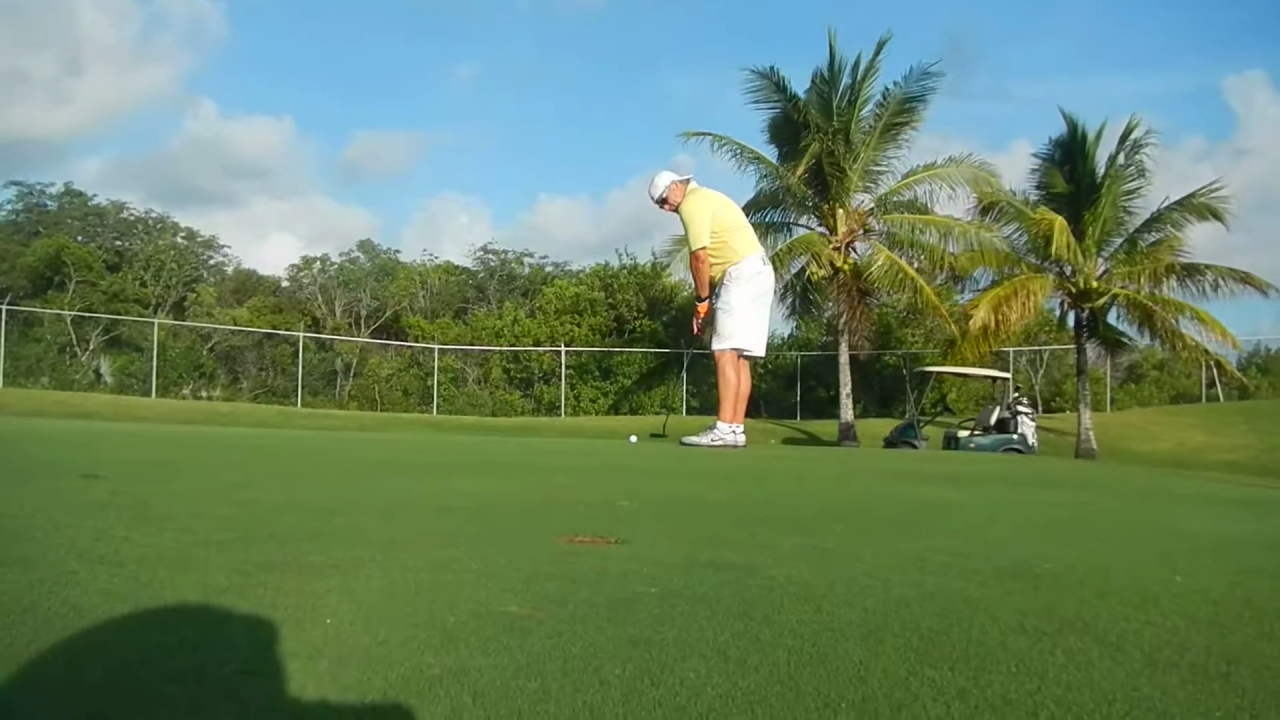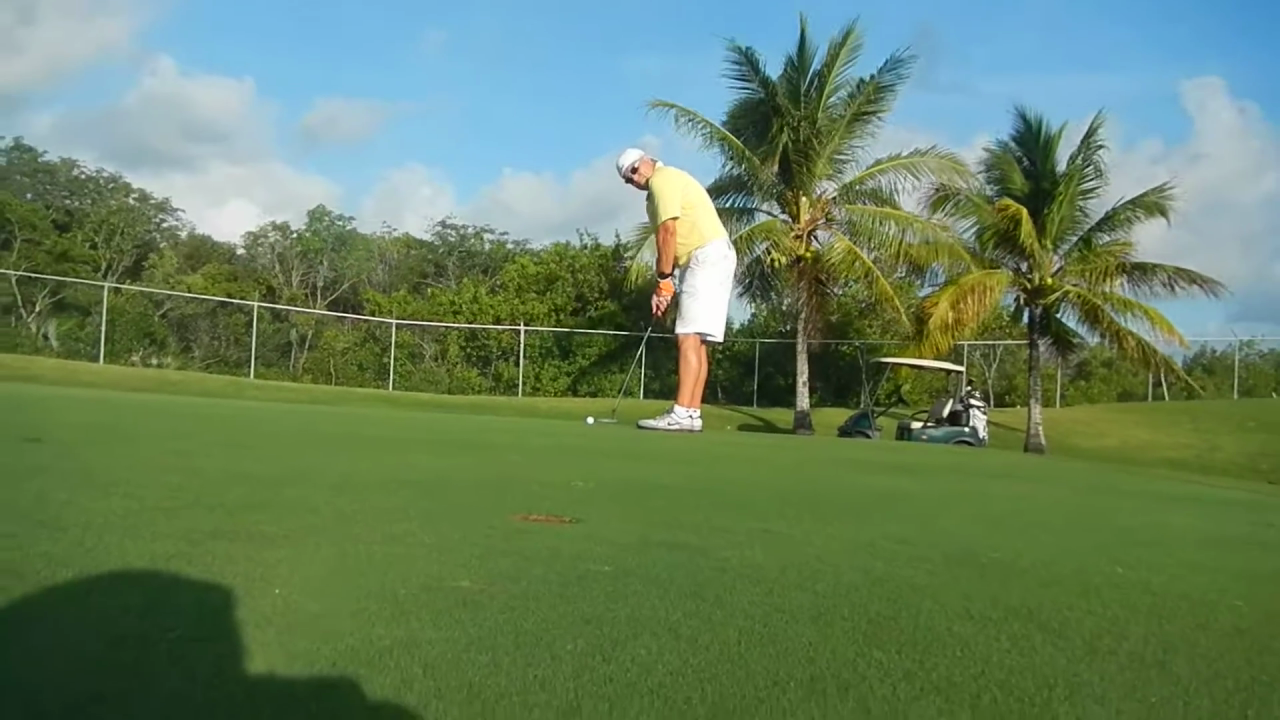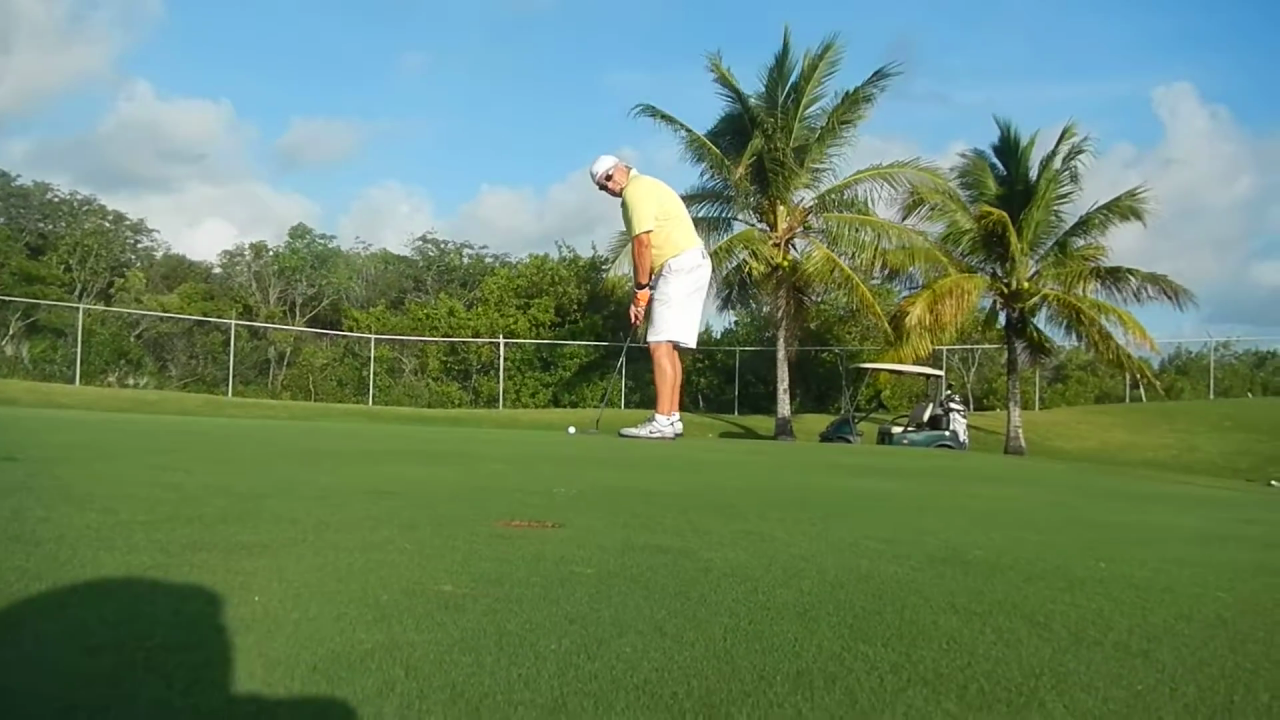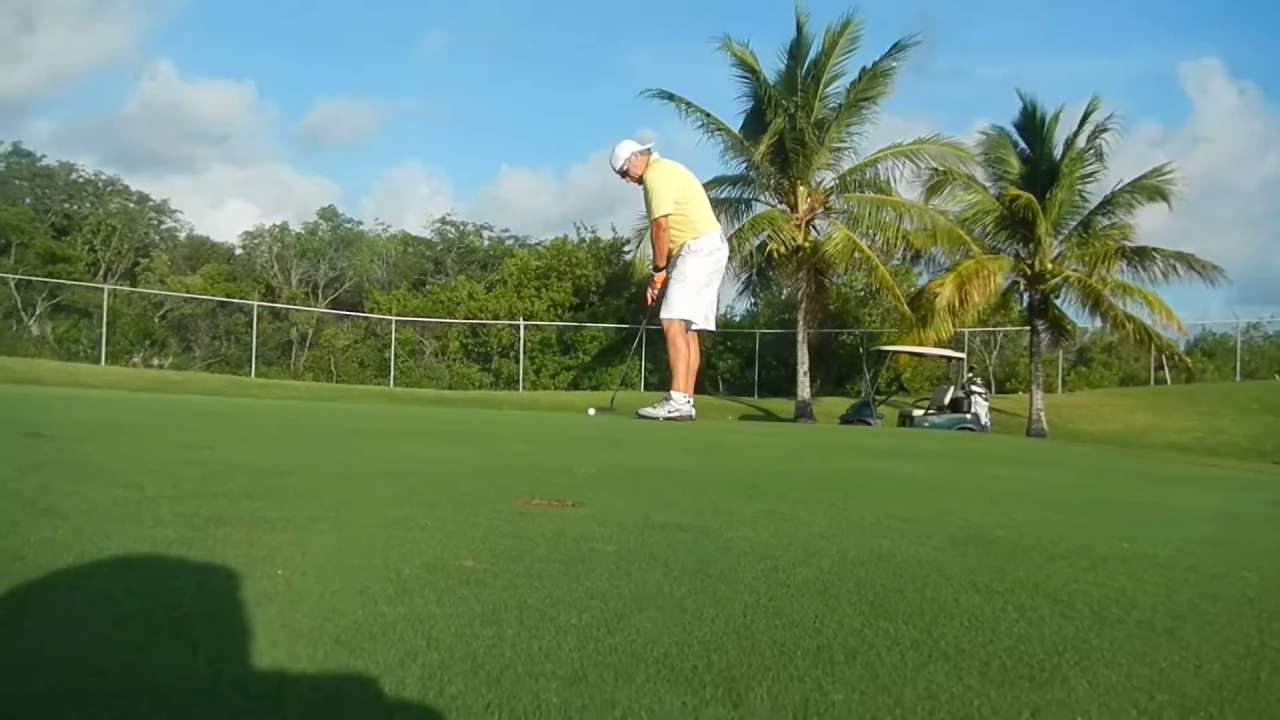
dt=0.5s
person 1, frame 1
left shoulder: (692, 203)
right shoulder: (703, 200)
left elbow: (699, 258)
right elbow: (709, 259)
left wrist: (701, 302)
right wrist: (705, 304)
left hip: (743, 274)
right hip: (755, 273)
left knee: (726, 352)
right knee: (739, 356)
left ankle: (725, 429)
right ankle: (735, 429)
person 1, frame 2
left shoulder: (662, 178)
right shoulder: (654, 196)
left elbow: (668, 231)
right elbow: (667, 242)
left wrist: (663, 280)
right wrist: (662, 287)
left hip: (707, 257)
right hip: (704, 261)
left knee: (689, 336)
right knee: (697, 339)
left ankle: (681, 413)
right ankle: (692, 413)
person 1, frame 3
left shoulder: (636, 189)
right shoulder: (634, 195)
left elbow: (642, 244)
right elbow: (644, 247)
left wrist: (641, 290)
right wrist: (641, 294)
left hip: (682, 265)
right hip: (686, 266)
left knee: (661, 343)
right knee: (669, 345)
left ankle: (662, 421)
right ankle: (671, 418)
person 1, frame 4
left shoulder: (657, 172)
right shoulder: (661, 173)
left elbow: (661, 227)
right elbow: (668, 229)
left wrist: (657, 271)
right wrist: (661, 273)
left hip: (700, 248)
right hip: (702, 249)
left knee: (673, 321)
right knee: (686, 327)
left ankle: (678, 399)
right ankle: (685, 401)
